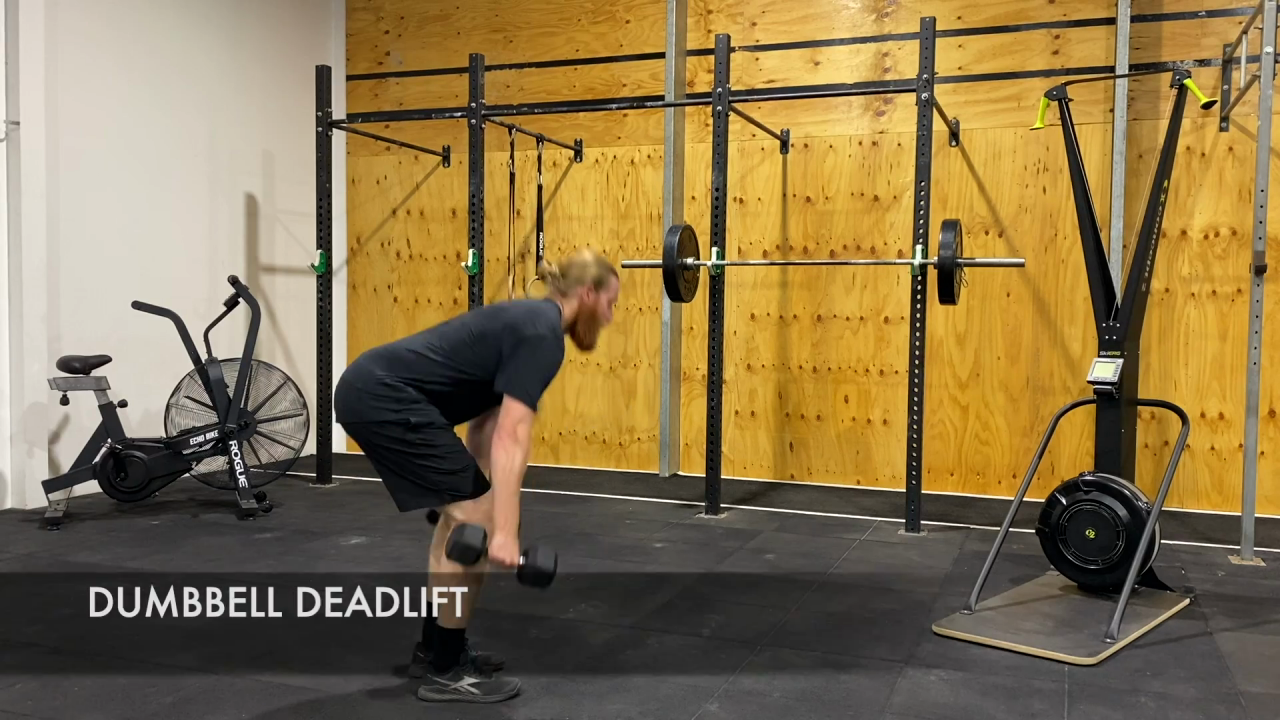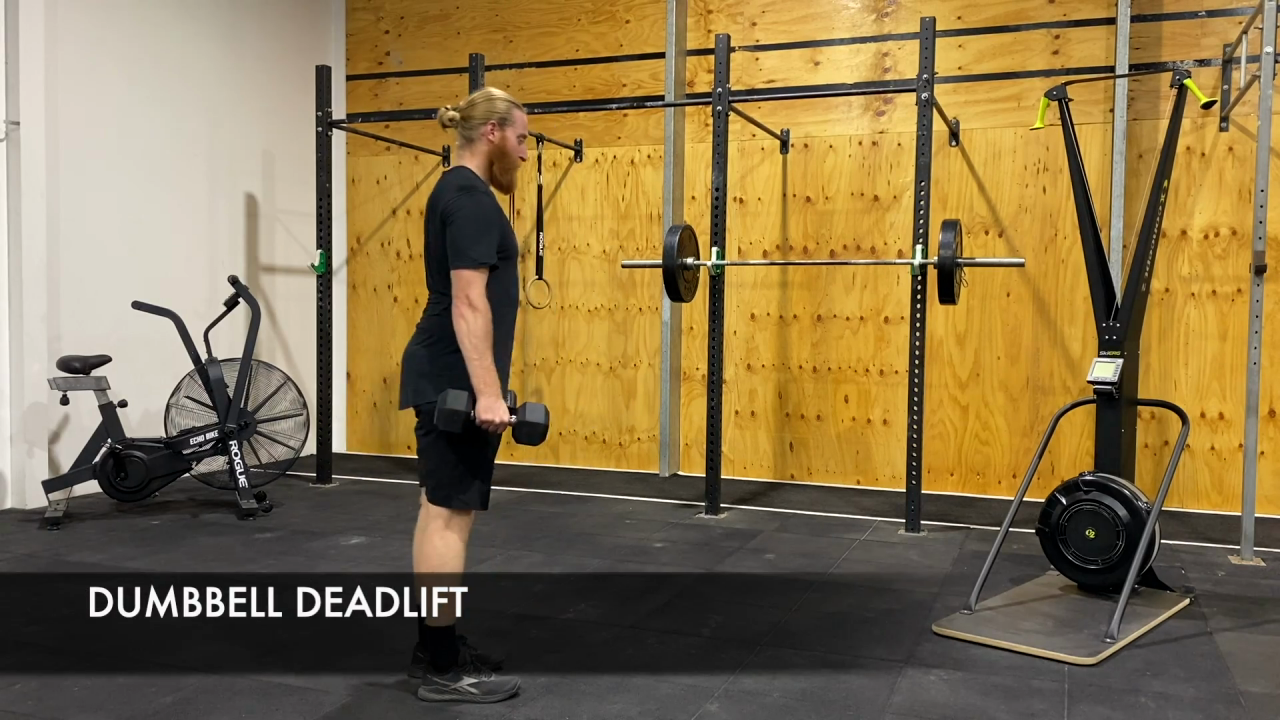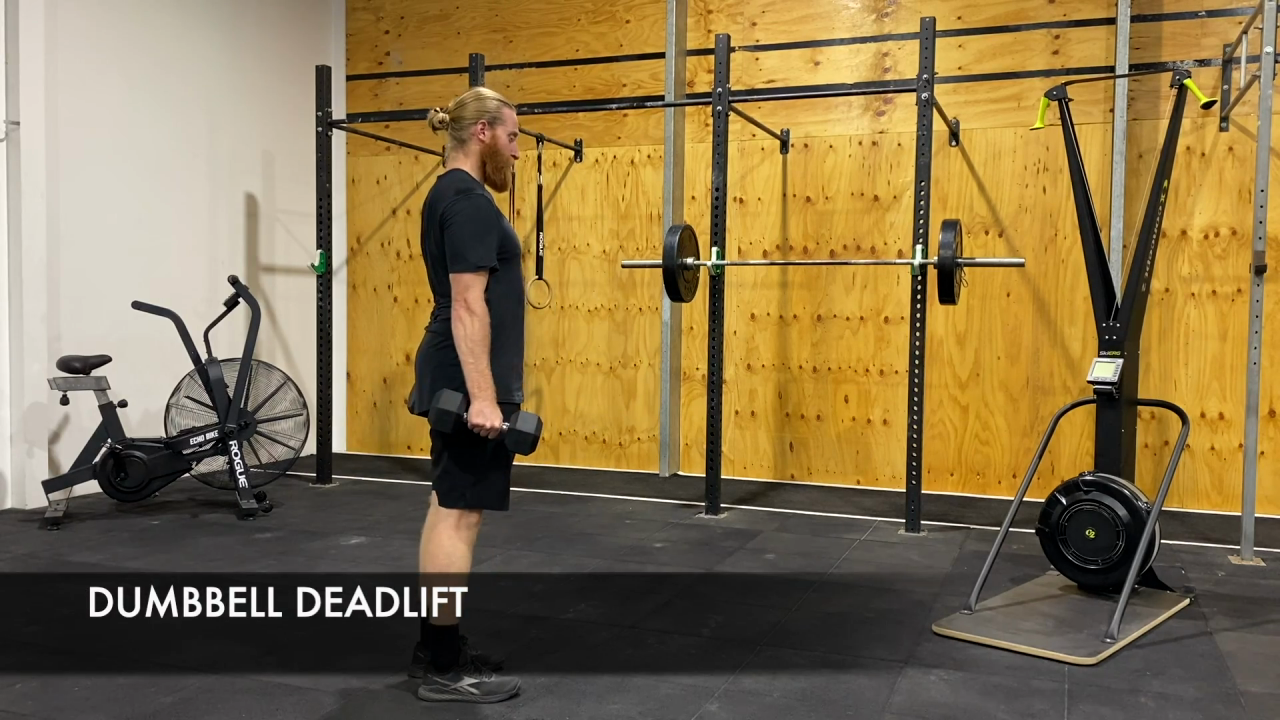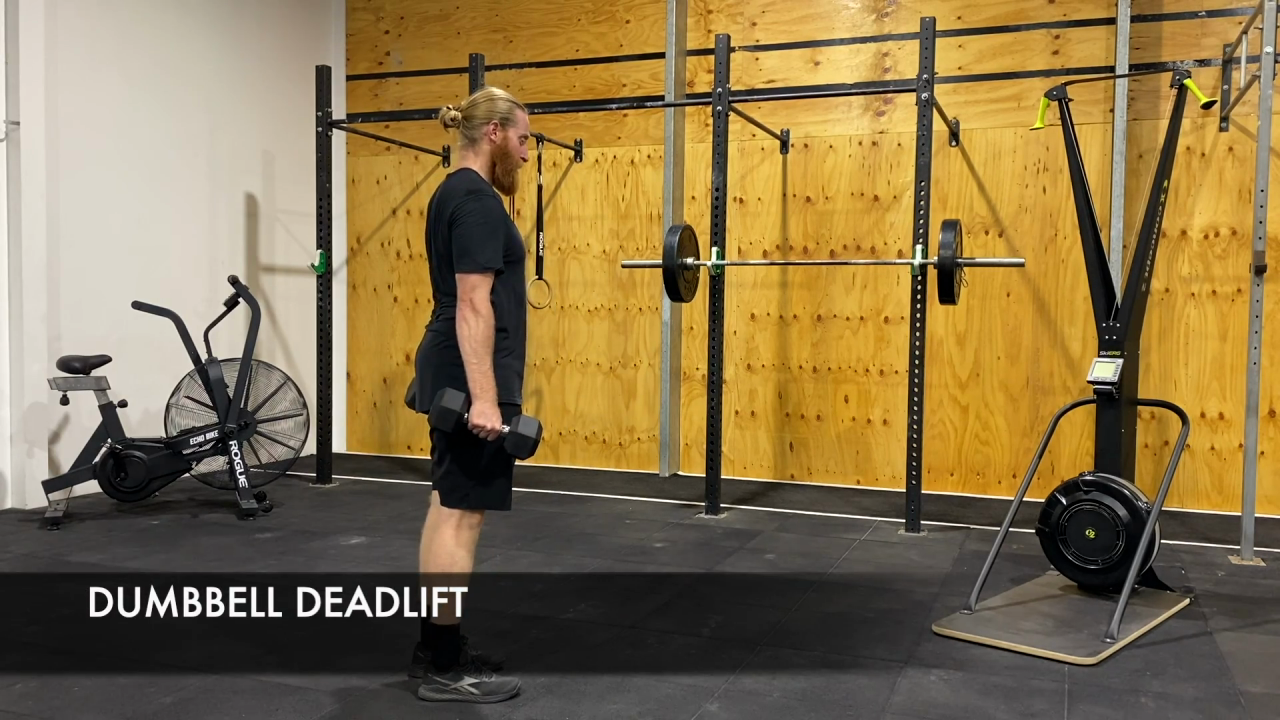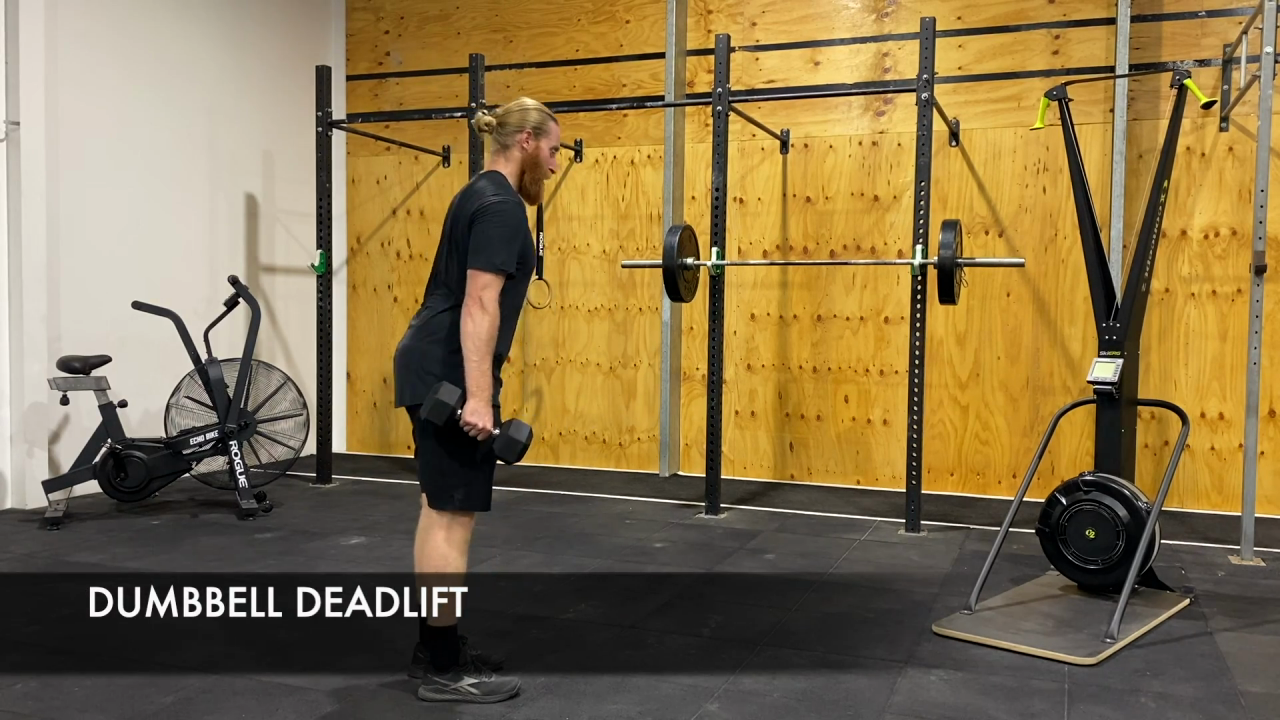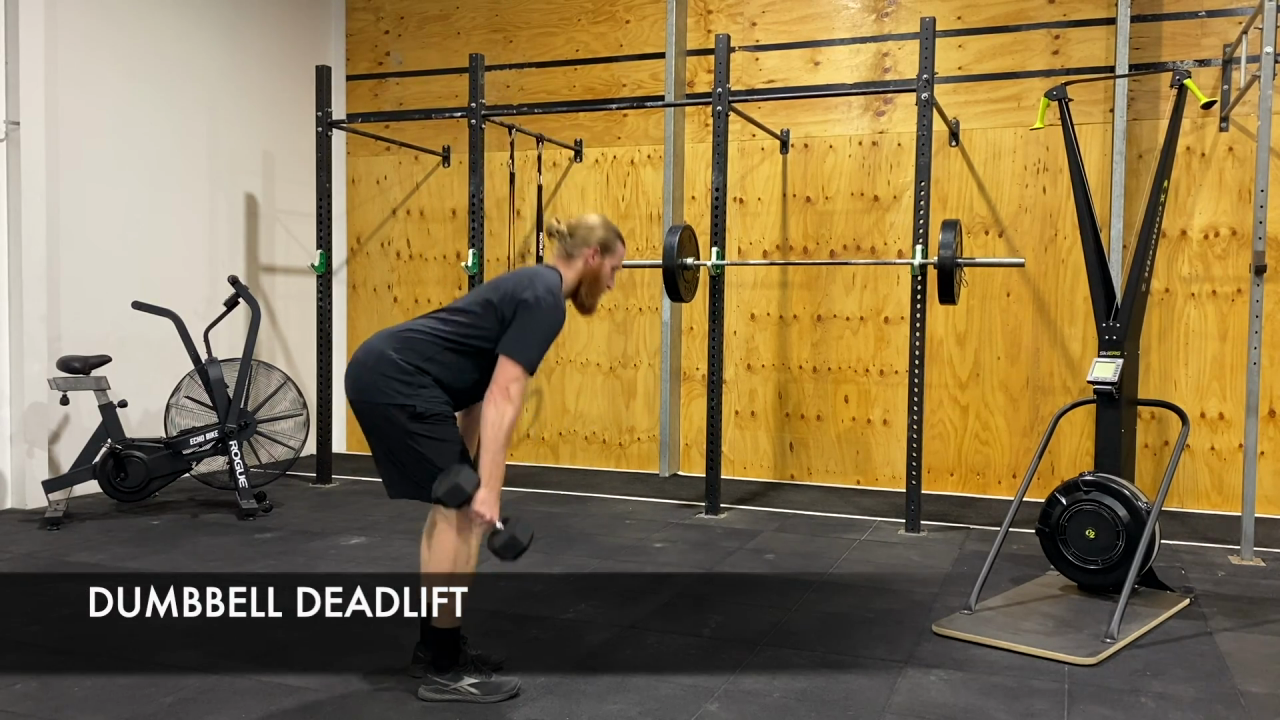
dt=0.5s
person 1, frame 1
left shoulder: (526, 321)
right shoulder: (543, 336)
left elbow: (489, 419)
right elbow: (511, 438)
left wrist: (476, 487)
right wrist: (504, 533)
left hip: (370, 387)
right hip: (388, 397)
left knee: (463, 511)
right knee: (474, 519)
left ankle: (437, 646)
right ankle: (446, 666)
person 1, frame 2
left shoulder: (459, 191)
right shoulder: (471, 198)
right elbow: (470, 303)
right wrist: (490, 393)
left hip: (442, 375)
right hip: (453, 379)
left knee: (444, 509)
right knee: (453, 514)
left ankle: (436, 646)
right ankle: (442, 665)
person 1, frame 3
left shoulder: (450, 195)
right shoulder: (469, 200)
right elbow: (468, 305)
right wrist: (483, 396)
left hip: (456, 377)
right hip: (468, 382)
left knee: (447, 508)
right knee: (460, 513)
left ankle: (437, 647)
right ankle: (444, 666)
person 1, frame 4
left shoulder: (454, 195)
right shoulder: (477, 201)
right elbow: (474, 306)
right wrist: (485, 398)
left hip: (452, 374)
right hip: (470, 380)
left knee: (448, 507)
right knee: (462, 514)
left ankle: (436, 646)
right ankle: (444, 666)
person 1, frame 5
left shoulder: (483, 196)
right shoulder: (502, 206)
right elbow: (479, 305)
right wrist: (478, 397)
left hip: (433, 368)
right hip: (447, 374)
left knee: (443, 510)
right knee: (454, 516)
left ankle: (437, 646)
right ankle: (443, 667)
person 1, frame 6
left shoulder: (532, 287)
right shoulder: (544, 301)
left elbow: (486, 384)
right elbow: (504, 397)
left wrist: (465, 456)
right wrist: (488, 488)
left hip: (382, 373)
right hip: (398, 383)
left knee: (452, 507)
right knee: (460, 514)
left ankle: (436, 645)
right ankle: (444, 666)
